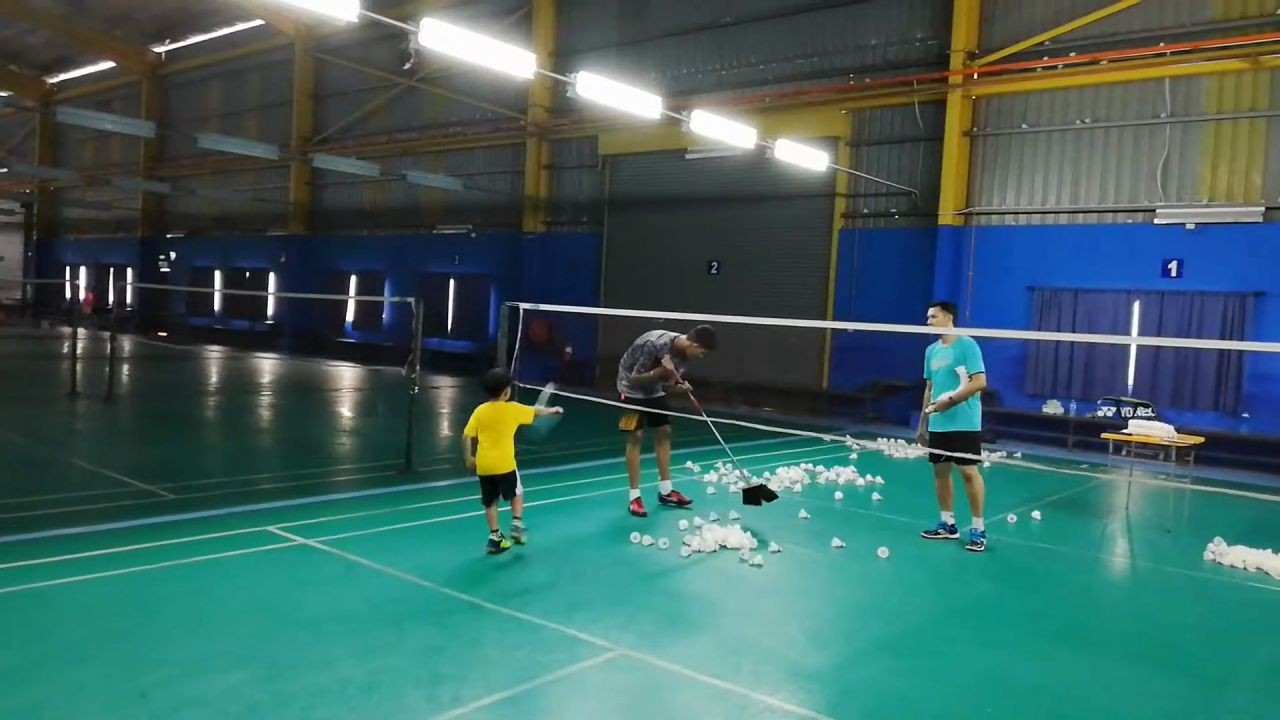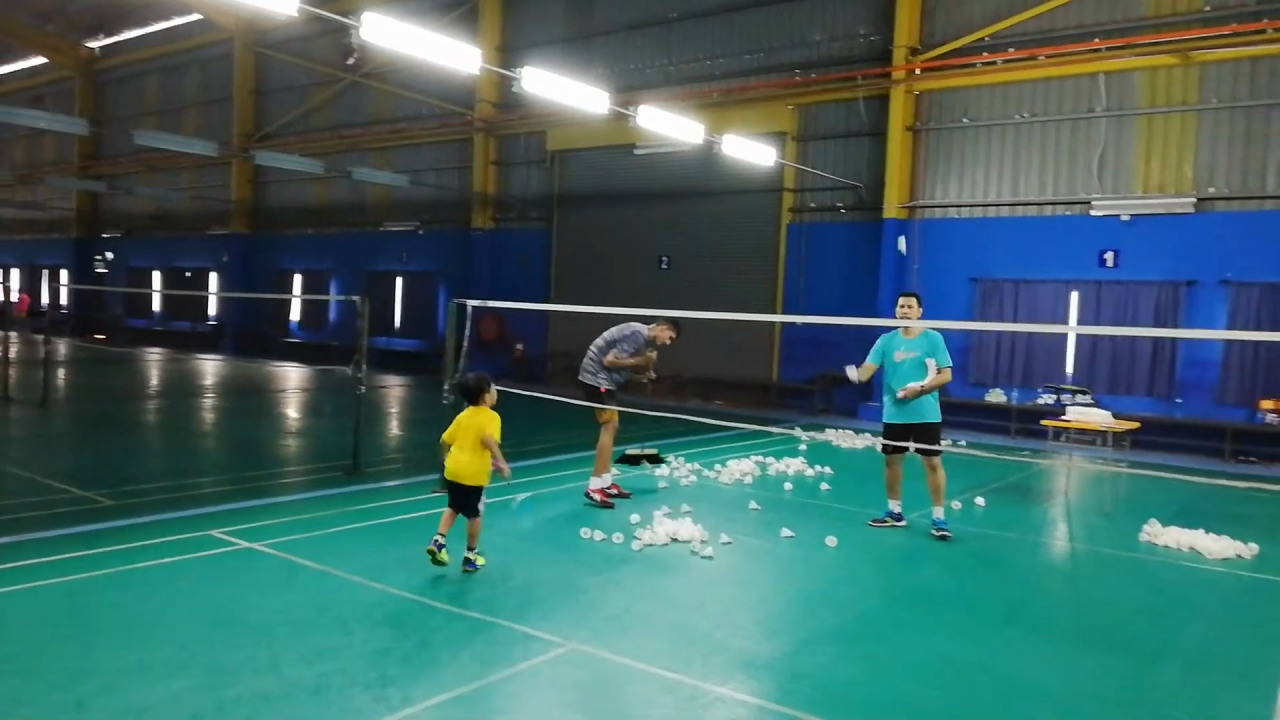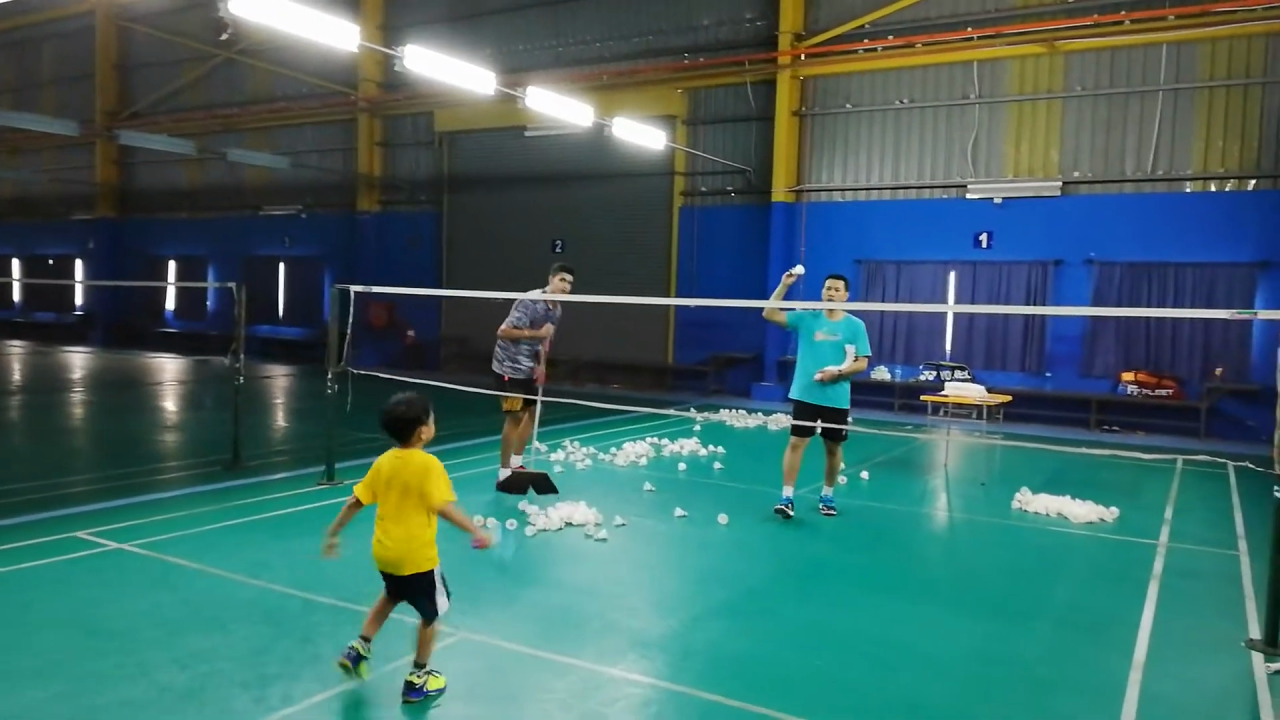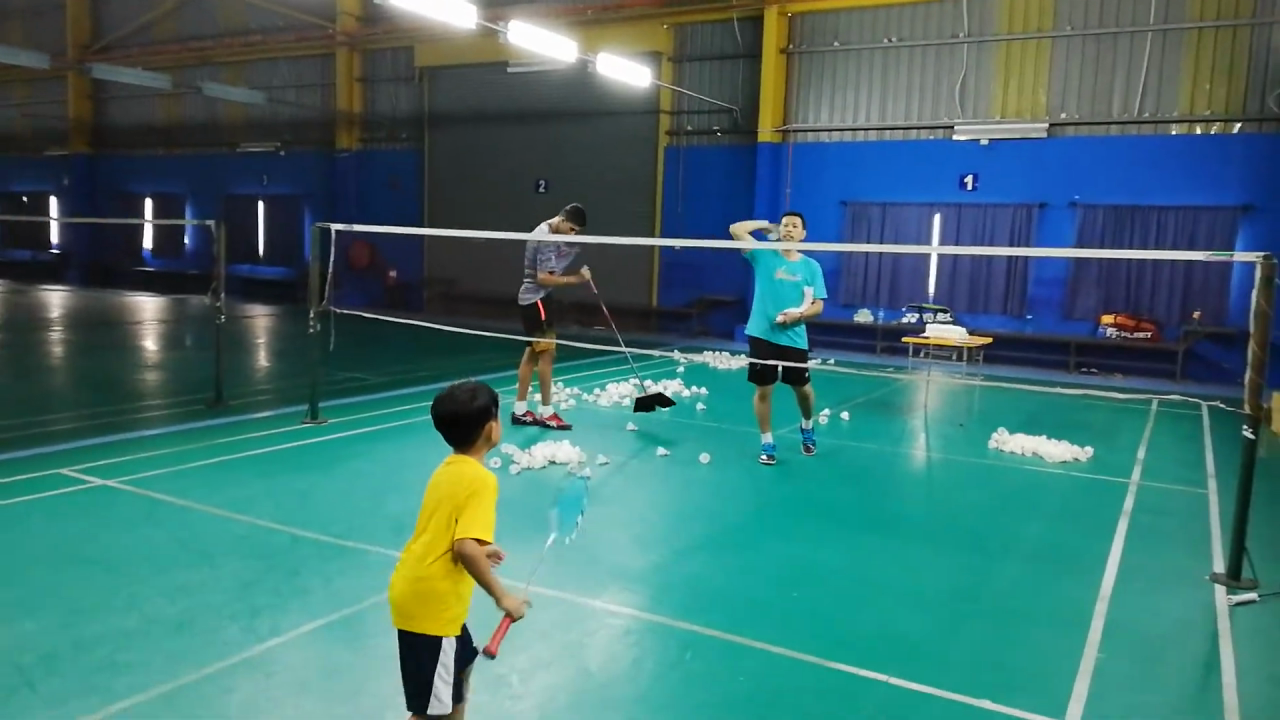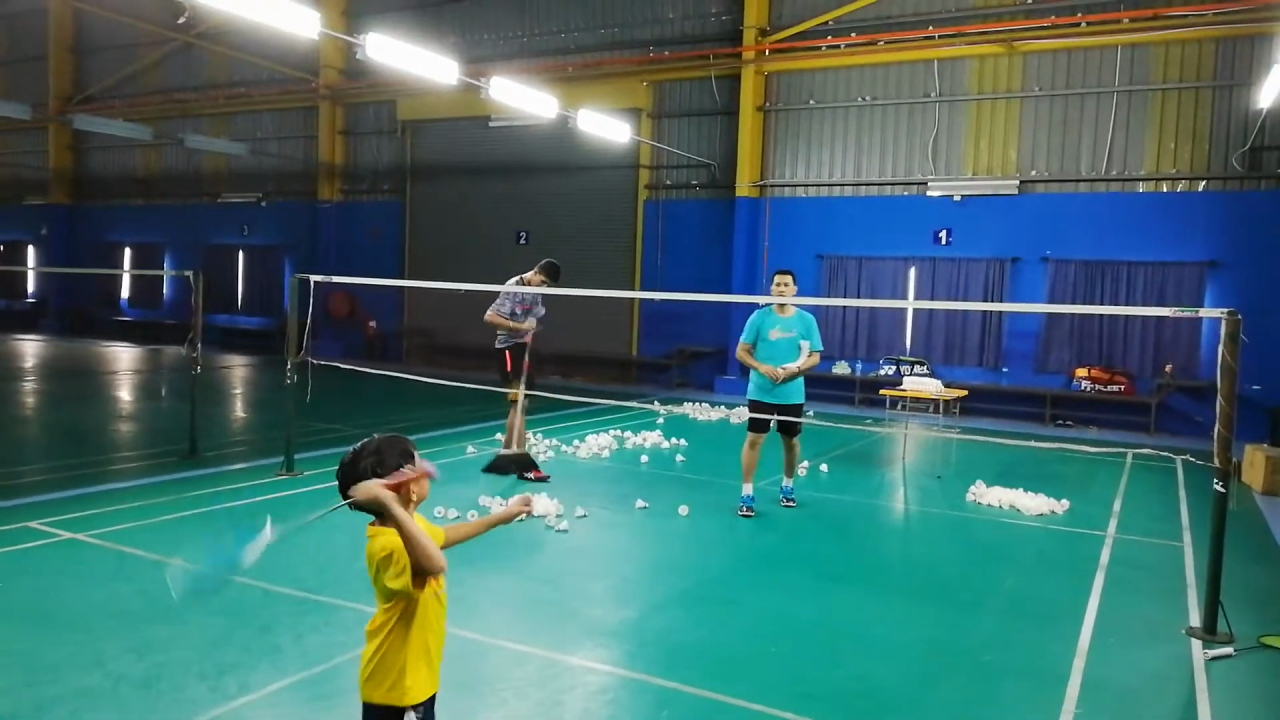
dt=1s
person 1, frame 1
left shoulder: (479, 411)
right shoulder: (512, 409)
left elbow: (467, 437)
right elbow: (537, 411)
left wrist: (469, 457)
right wrist: (554, 410)
left hip: (484, 466)
right hip: (505, 465)
left knee: (490, 502)
right knee: (515, 494)
left ankle: (495, 537)
right ankle: (517, 524)
person 1, frame 2
left shoulder: (462, 416)
right shoulder: (491, 417)
left elbow: (446, 440)
right elbow: (489, 441)
left wrist: (451, 457)
right wrist: (501, 463)
left hip: (452, 470)
right hip: (473, 474)
left knee: (453, 507)
right knee: (475, 515)
left ankle: (439, 540)
right ankle: (470, 556)
person 1, frame 3
left shoulder: (383, 464)
right shoulder: (428, 464)
left elbow: (356, 502)
right elbow: (444, 507)
left wrist: (333, 532)
right wrist: (476, 532)
left hip: (384, 552)
right hip: (416, 556)
left knee: (392, 595)
right knee: (432, 614)
left ankle: (358, 649)
right ankle: (418, 680)
person 1, frame 4
left shoulder: (448, 469)
right shoulder: (480, 480)
right elbow: (466, 548)
left wrist: (481, 553)
right wrist: (503, 596)
left hip: (415, 591)
right hip: (430, 604)
left knee: (460, 666)
person 1, frame 5
left shoulder: (403, 524)
right shoulder: (390, 546)
left elbow: (444, 536)
right elbow: (433, 565)
left wrist: (503, 515)
right wrist: (388, 505)
right hip: (399, 684)
person 2, frame 1
left shoulder: (967, 345)
right shoulder: (932, 350)
left elbow: (979, 382)
left wrist: (949, 401)
right wrist: (923, 421)
left hip: (963, 423)
right hip: (938, 423)
left knee: (969, 471)
right knee: (940, 471)
left ankle: (978, 529)
right ankle: (948, 524)
person 2, frame 2
left shoulder: (933, 339)
right shoulder: (887, 340)
left elbow: (946, 375)
right elbow: (867, 370)
left wrist: (920, 389)
right wrist: (856, 374)
left hip: (926, 414)
right hip: (894, 414)
left knee: (932, 462)
right knee: (892, 460)
left ankle: (939, 518)
right ankle: (894, 512)
person 2, frame 3
left shoulder: (855, 325)
right shoulder: (806, 319)
left elbow: (862, 363)
right elbow: (769, 314)
left wrist: (837, 372)
right wrist: (784, 285)
left hip: (837, 398)
right hip: (804, 394)
left knee: (833, 447)
right knee: (796, 443)
left ankle: (827, 495)
right ankle: (787, 498)
person 2, frame 4
left shoulder: (811, 267)
right shoulder: (764, 256)
left elbow: (818, 306)
right elbow: (736, 229)
left wrist: (798, 314)
right wrist: (764, 225)
left hip: (795, 338)
right hip: (762, 335)
left knee: (803, 389)
right knee: (763, 390)
left ankle: (807, 428)
right ankle: (767, 443)
person 2, frame 5
left shoulder: (807, 320)
right shoulder: (759, 317)
left elbow: (815, 357)
right elbow: (742, 351)
left wrist: (796, 369)
right wrist: (760, 367)
left hip: (792, 394)
right hip: (760, 392)
left knee: (790, 441)
right knee: (754, 440)
left ankle: (787, 487)
right ankle: (747, 495)
person 3, frame 1
left shoulder: (682, 352)
right shoulder: (655, 345)
left elbow: (667, 381)
right elbow: (635, 378)
left wrist: (679, 387)
right wrist: (660, 371)
left hip: (654, 390)
right hip: (632, 389)
left knee: (664, 433)
right knee: (636, 437)
left ankle: (666, 490)
right ankle: (634, 496)
person 3, frame 2
left shoulder: (644, 339)
right shoulder: (637, 335)
right elbow: (609, 360)
left wrist: (641, 375)
right wrist: (639, 361)
left hip: (604, 380)
right hip: (596, 377)
left knee: (610, 428)
right knee: (609, 427)
left ankle: (606, 483)
right ankle: (594, 487)
person 3, frame 3
left shoulder: (556, 310)
right shoulder: (529, 302)
right elbow: (503, 332)
left wrist: (541, 364)
right wrist: (536, 333)
left hip: (528, 367)
right hip: (509, 366)
left knee: (533, 411)
right knee: (514, 417)
left ankle: (516, 462)
right ankle: (504, 476)
person 3, frame 4
left shoulder: (550, 232)
right shoulder: (545, 239)
right elbow: (543, 278)
right wrist: (575, 279)
left hip: (534, 298)
right hip: (536, 298)
left knee: (532, 352)
right knee: (547, 353)
left ankle: (520, 410)
right ankle: (546, 412)
person 3, frame 5
left shoulder: (536, 292)
right shoulder: (513, 288)
right elbow: (490, 317)
left wrist: (532, 328)
right wrist: (519, 326)
left hip: (525, 350)
right hip: (510, 350)
left knee: (519, 406)
right knee: (518, 404)
